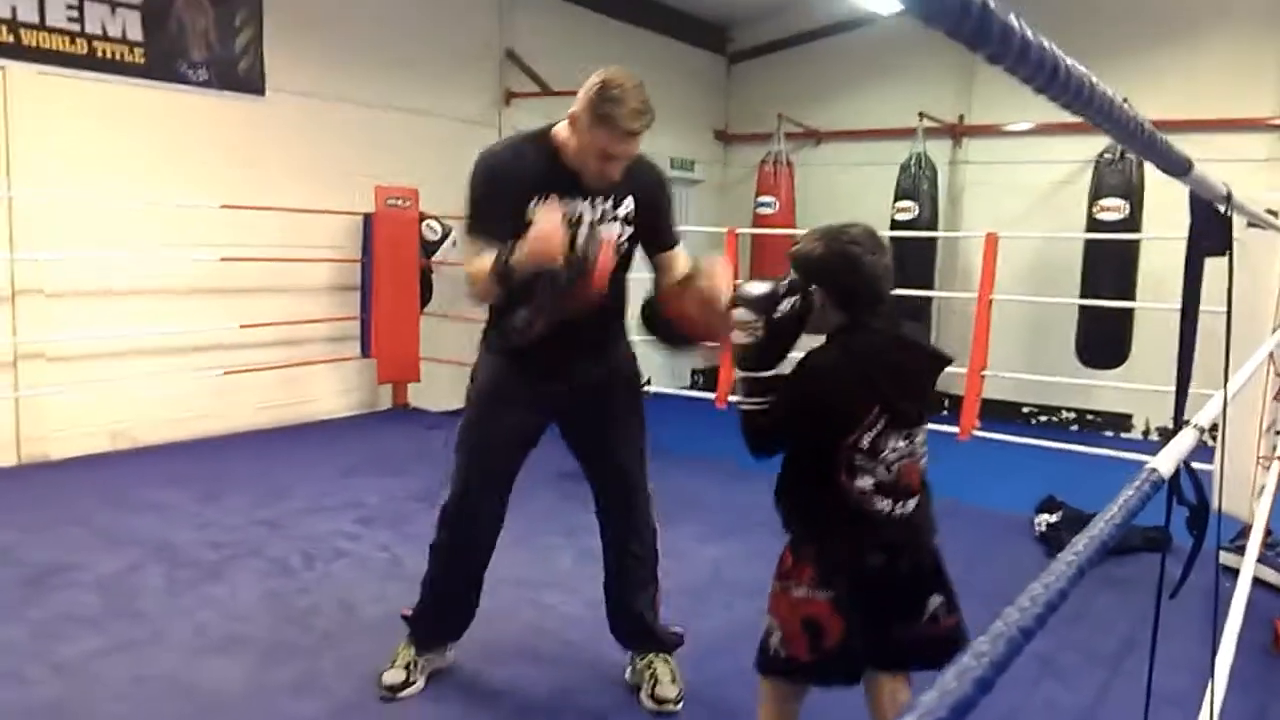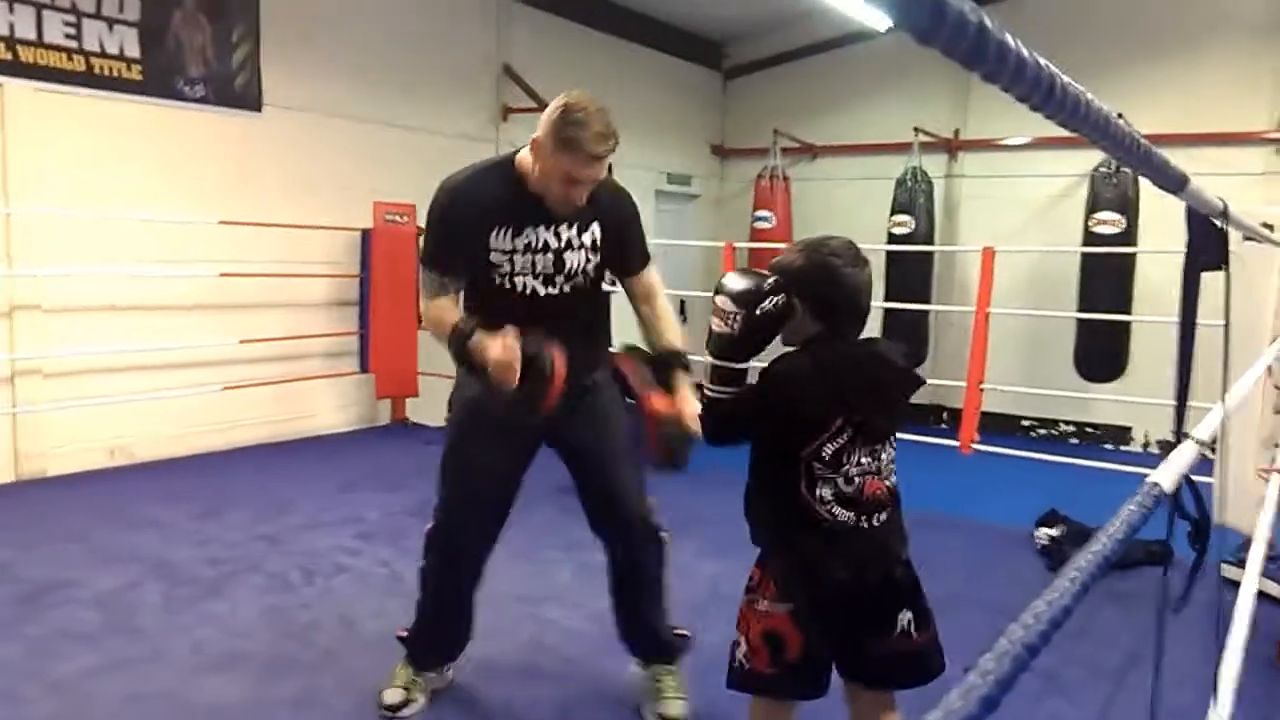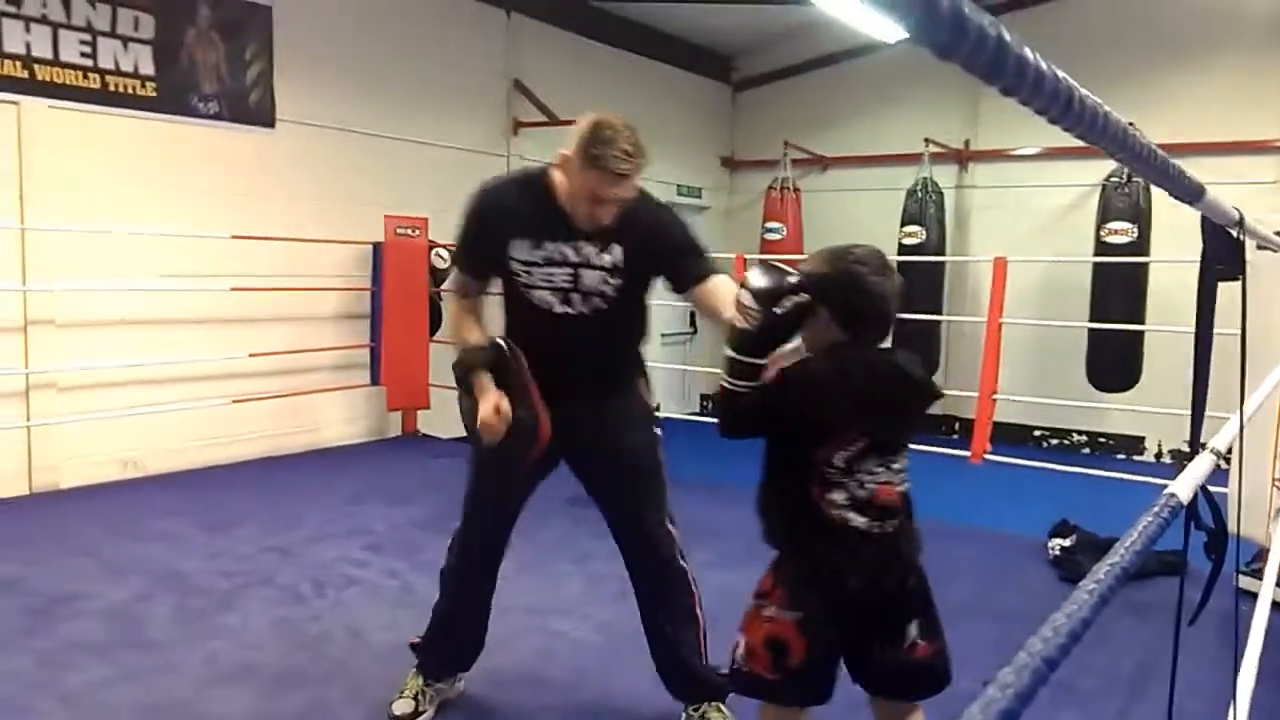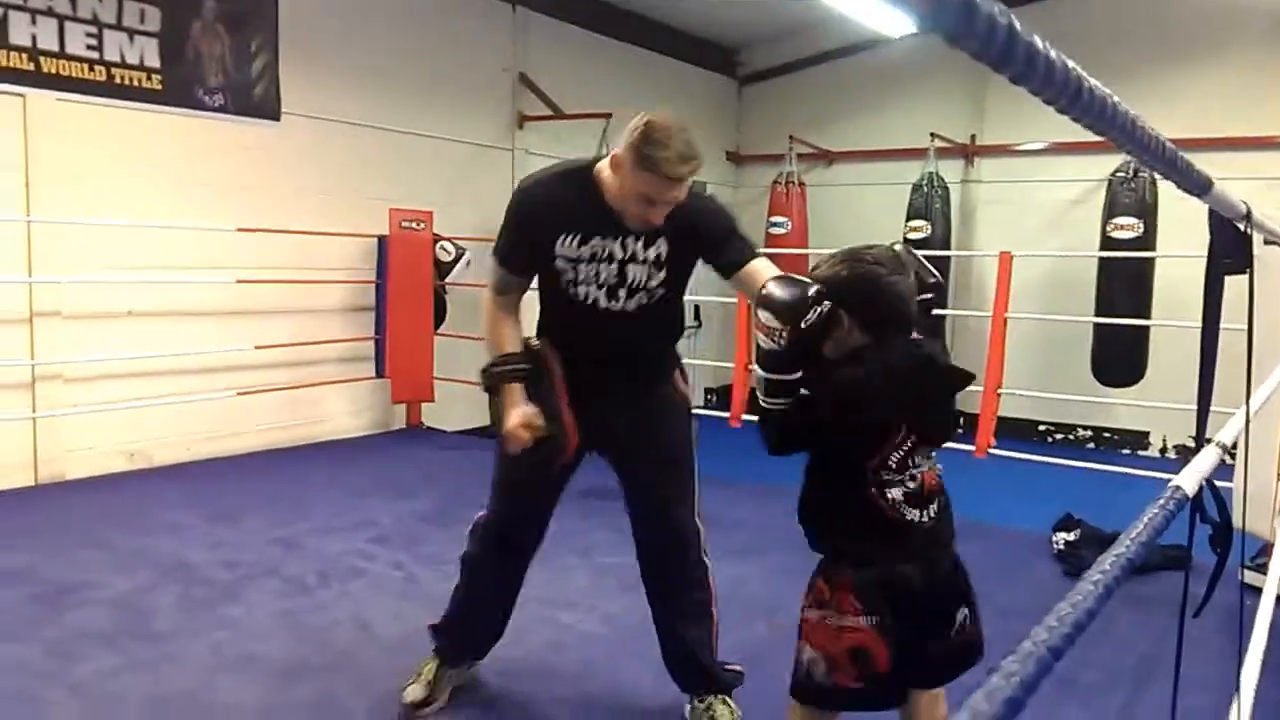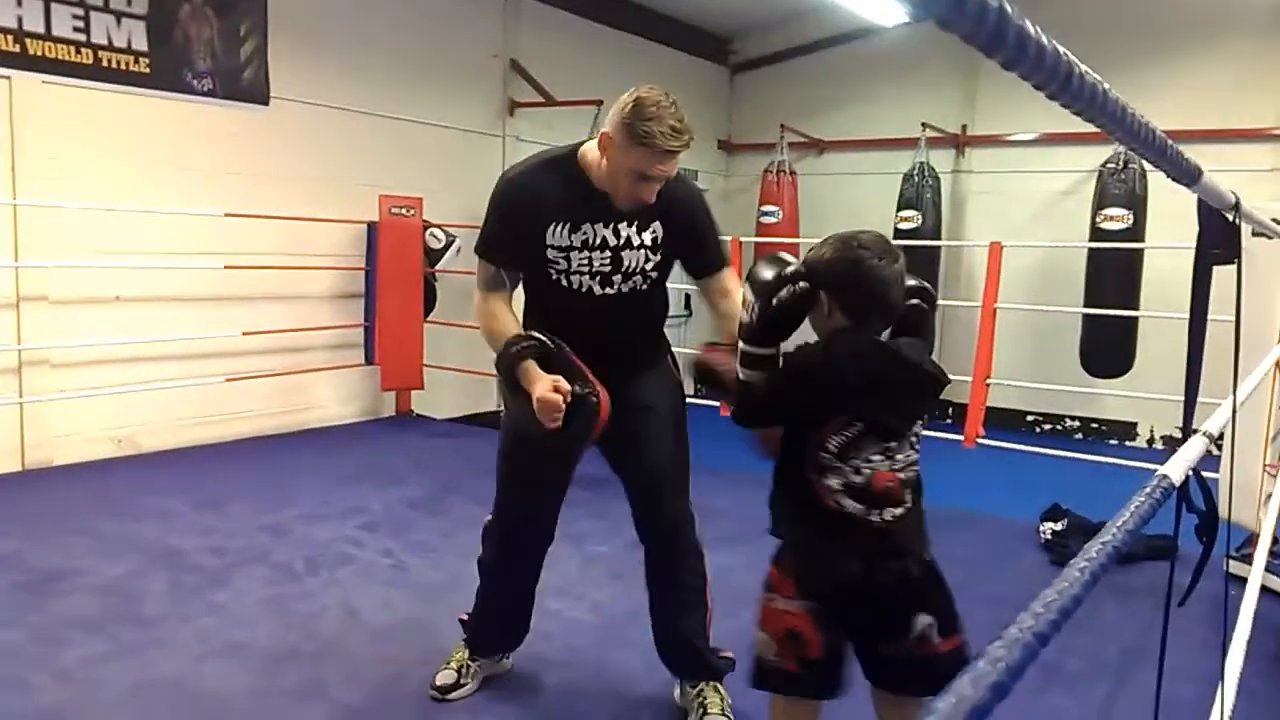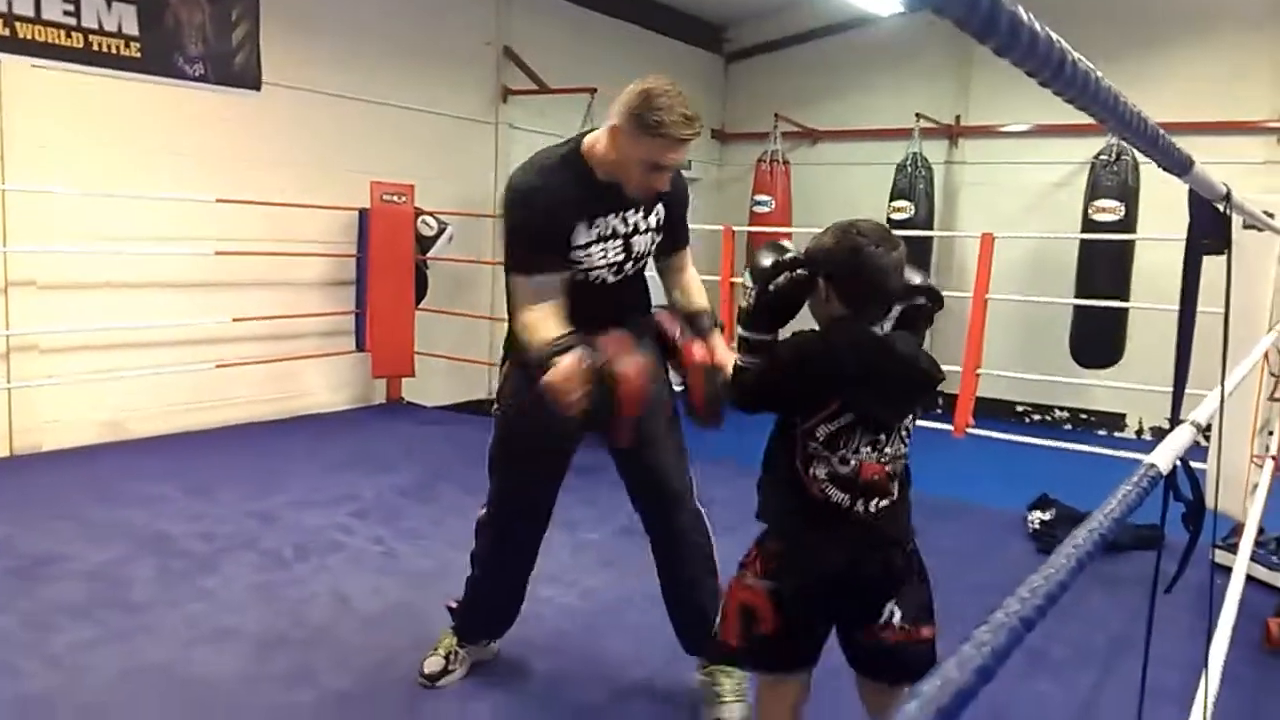
dt=0.2s
person 1, frame 1
left shoulder: (644, 180)
right shoulder: (506, 167)
left elbow: (667, 261)
right elbow: (479, 275)
left wrist: (698, 285)
right wrist: (524, 260)
left hip: (602, 362)
right hip: (516, 359)
left knee: (628, 507)
right knee: (471, 506)
left ankle: (647, 648)
right ankle: (429, 640)
person 1, frame 2
left shoulder: (612, 203)
right shoulder: (467, 197)
left elbow: (644, 287)
right elbow: (436, 300)
left wrist: (678, 374)
right wrist: (477, 344)
left hip: (586, 382)
right hip: (496, 388)
left knee: (631, 521)
right knee: (459, 530)
left ankle: (659, 660)
right ankle: (427, 661)
person 1, frame 3
left shoulder: (650, 221)
right shoulder: (501, 205)
left elbow: (714, 292)
right elbow: (464, 299)
right wrist: (482, 382)
left hip: (611, 402)
right hip: (527, 397)
left knee: (652, 547)
right knee: (477, 539)
right ankle: (437, 670)
person 1, frame 4
left shoulder: (697, 215)
right shoulder: (544, 199)
left elbow: (760, 278)
right elbow: (503, 297)
right wrist: (510, 391)
left hip: (649, 393)
right hip: (555, 387)
left knee: (673, 539)
right knee: (507, 526)
right ankle: (454, 653)
person 1, frame 5
left shoulder: (680, 200)
right shoulder: (528, 189)
left elbow: (719, 286)
right elbow: (493, 293)
right wrist: (527, 369)
left hip: (644, 376)
right hip: (553, 373)
left knee: (670, 523)
right knee: (518, 520)
right ankle: (488, 645)
person 1, frame 6
left shoulder: (663, 185)
right shoulder: (540, 189)
left elbow: (677, 264)
right elbow: (535, 304)
left wrist: (710, 334)
right wrist: (561, 359)
right hip: (549, 367)
left knee: (672, 504)
right knee: (513, 507)
left ankle: (714, 658)
right ankle: (474, 632)
person 2, frame 1
left shoulder: (823, 372)
right shoulder: (908, 354)
left elbow: (761, 437)
left wrist: (755, 358)
left hip: (831, 560)
right hip: (905, 551)
person 2, frame 2
left shoulder: (791, 379)
right shoulder: (884, 367)
left elbow: (719, 426)
left wrist: (730, 348)
left hip: (802, 572)
right hip: (881, 565)
person 2, frame 3
left shoulder: (808, 382)
right shoulder: (899, 376)
left elbow: (733, 417)
left wrist: (751, 340)
right wrist: (788, 362)
left hip: (810, 577)
right hip: (890, 571)
person 2, frame 4
left shoulder: (848, 387)
right shoulder: (928, 366)
left elbow: (780, 436)
left wrist: (778, 358)
left hip: (860, 577)
right hip: (929, 564)
person 2, frame 5
left shoulder: (809, 370)
right shoulder: (914, 365)
left elbow: (749, 411)
left wrist: (761, 333)
left hip: (817, 569)
right hip: (901, 565)
person 2, frame 6
left shoulder: (805, 356)
right shoulder: (913, 363)
left elbow: (745, 394)
left wrist: (757, 315)
right wrist: (910, 316)
left hip: (800, 554)
right hip: (883, 555)
